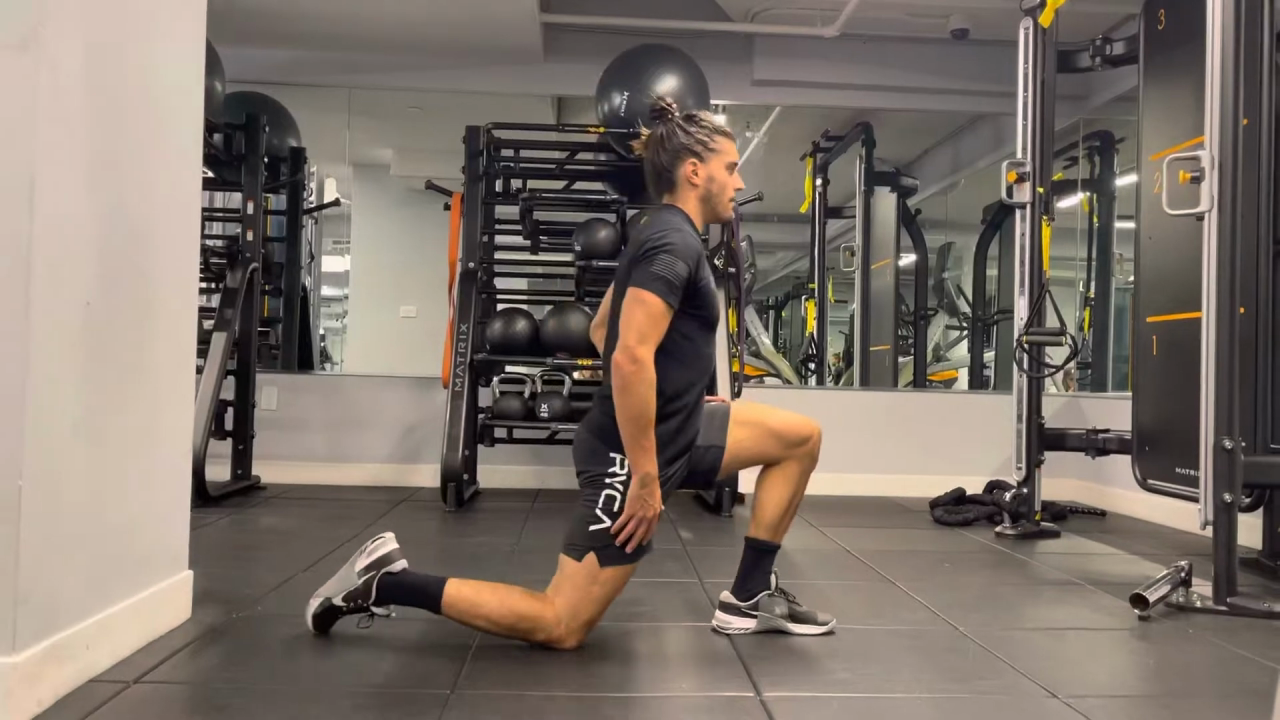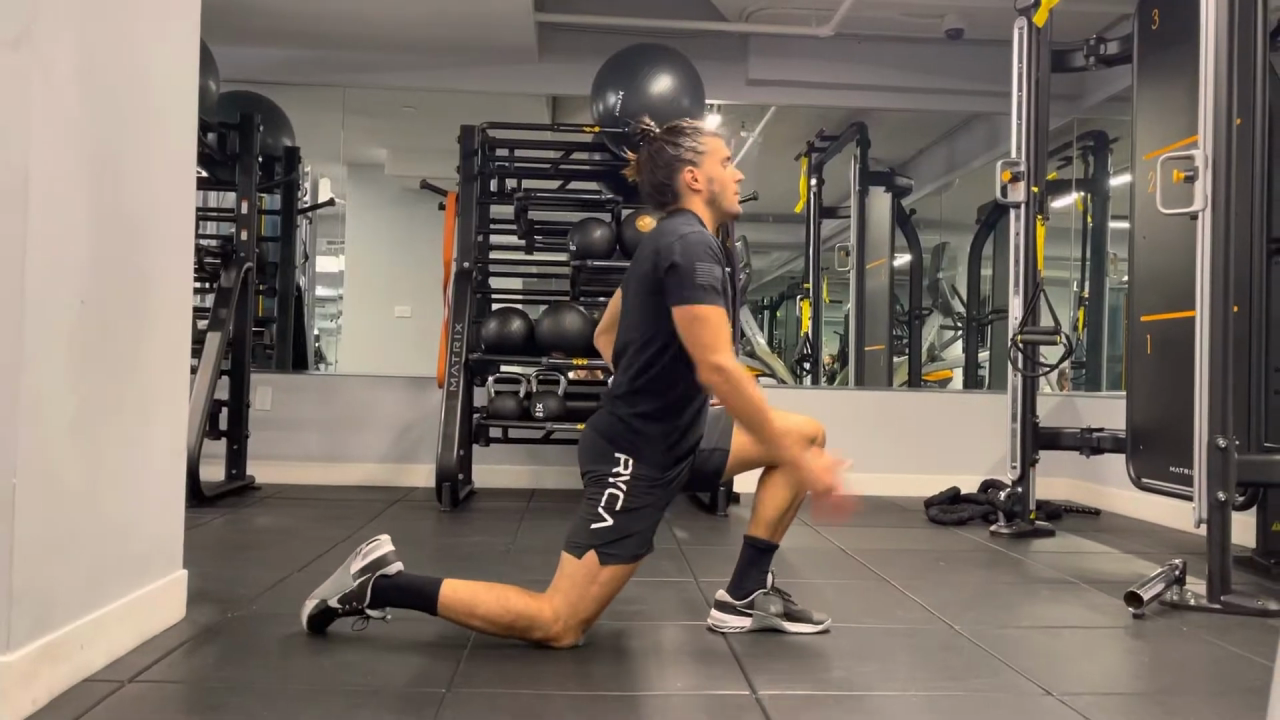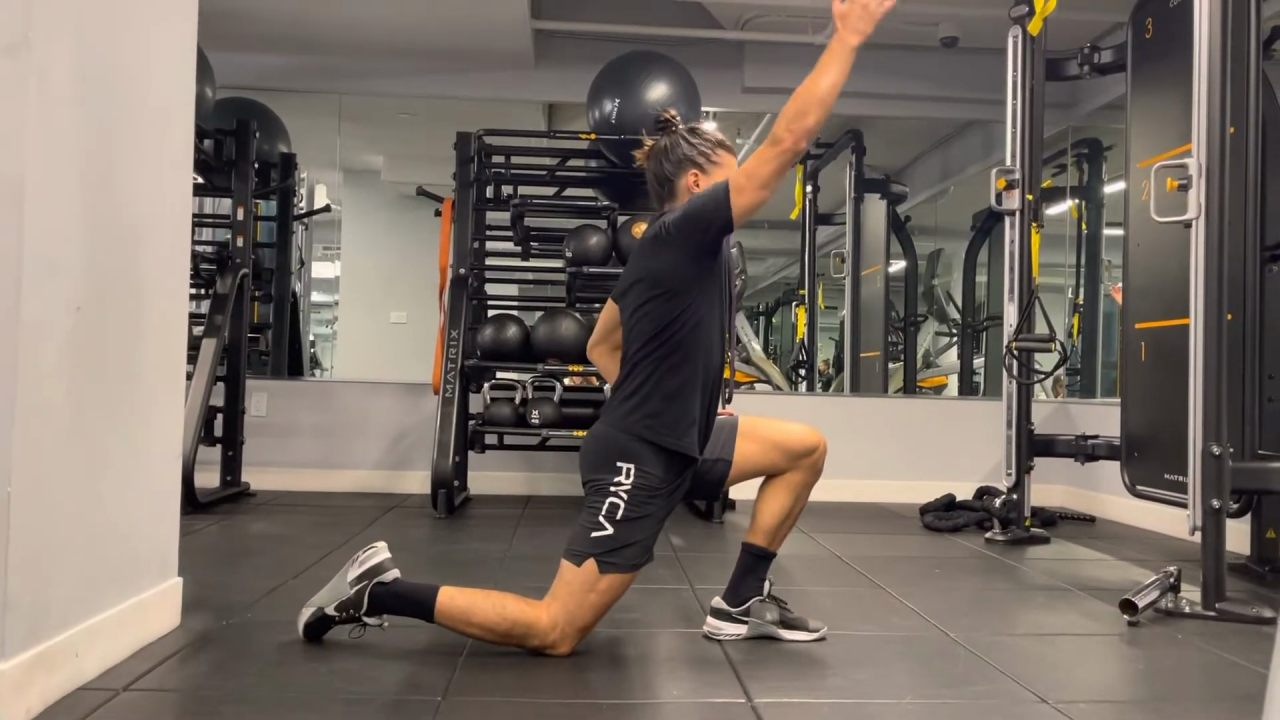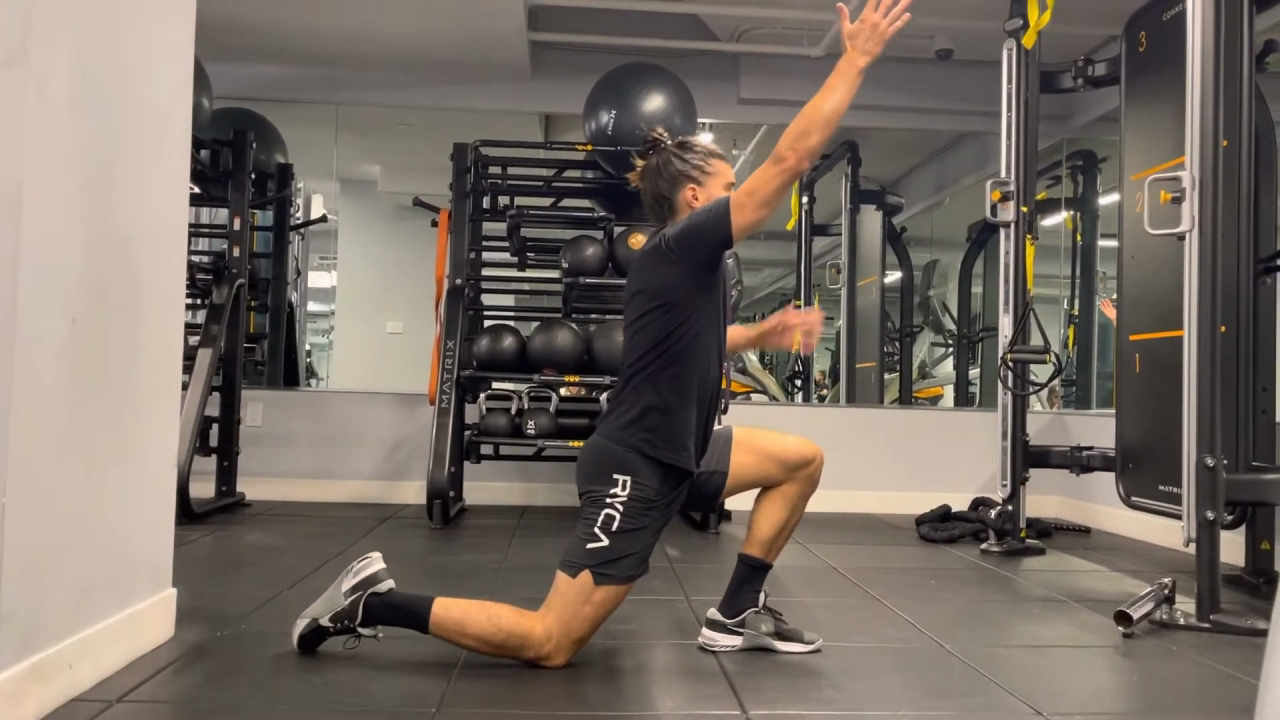
dt=0.7s
person 1, frame 1
left shoulder: (663, 234)
right shoulder: (674, 243)
left elbow: (601, 328)
right elbow: (631, 357)
right wrist: (645, 477)
left hip: (671, 428)
right hip: (635, 447)
left knee: (800, 437)
right knee: (561, 625)
left ankle: (750, 597)
right ankle: (384, 583)
person 1, frame 2
left shoulder: (672, 241)
right shoulder: (691, 249)
left elbow: (609, 334)
right elbow: (720, 369)
right wrist: (795, 459)
left hip: (669, 430)
right hip: (639, 454)
left knee: (808, 434)
right knee: (558, 624)
left ankle: (747, 593)
right ankle: (384, 583)
person 1, frame 3
left shoulder: (666, 250)
right shoulder: (684, 233)
left elbow: (601, 346)
right elbow: (786, 142)
left hip: (671, 440)
right hip: (641, 461)
left knee: (804, 449)
right knee: (554, 631)
left ankle: (742, 602)
right ankle: (381, 592)
person 1, frame 4
left shoulder: (678, 259)
right shoulder: (682, 246)
right elbow: (790, 160)
left wrist: (764, 332)
right wrist: (857, 57)
left hip: (668, 452)
right hip: (635, 470)
left knee: (802, 458)
right knee: (549, 644)
left ankle: (738, 614)
right ankle: (375, 602)
